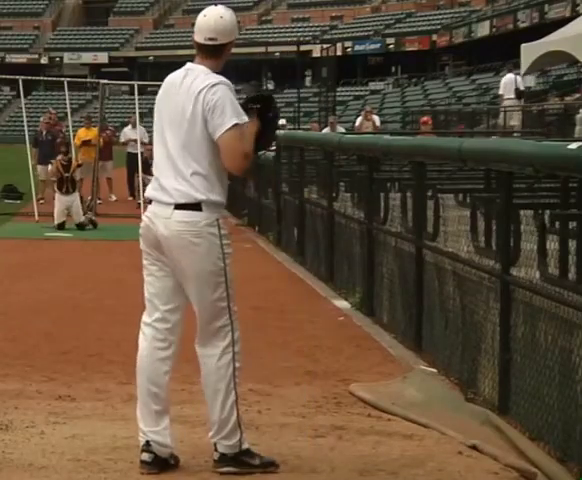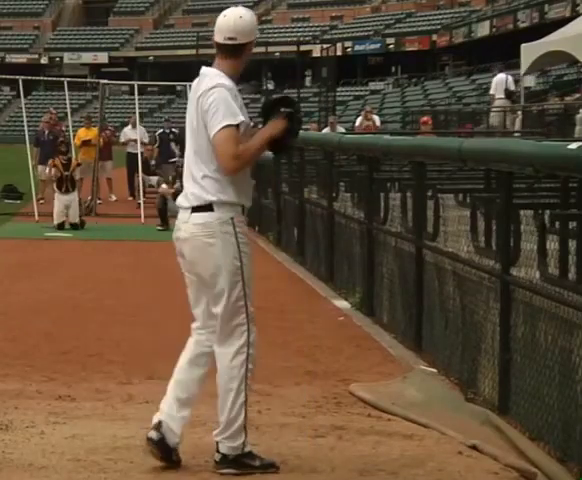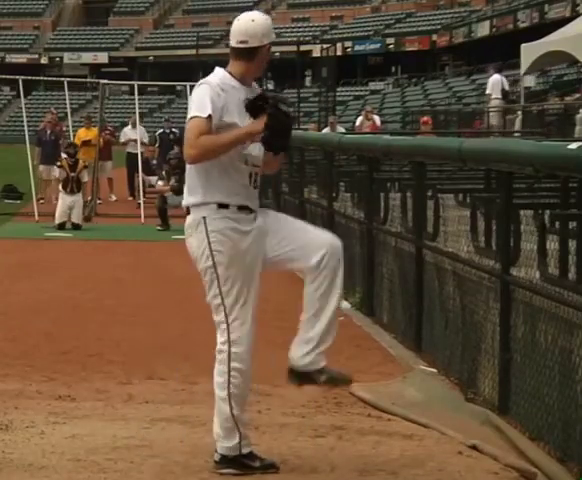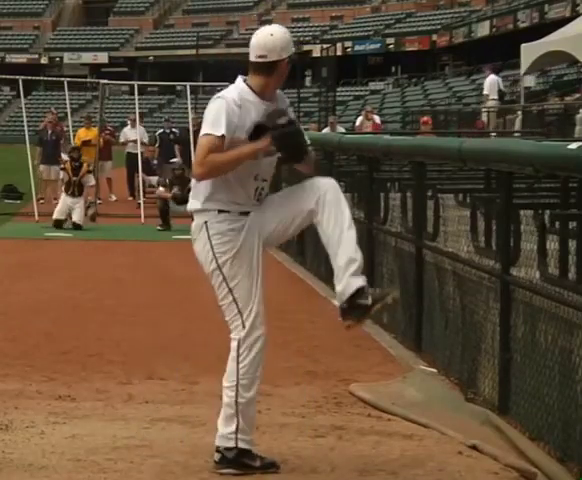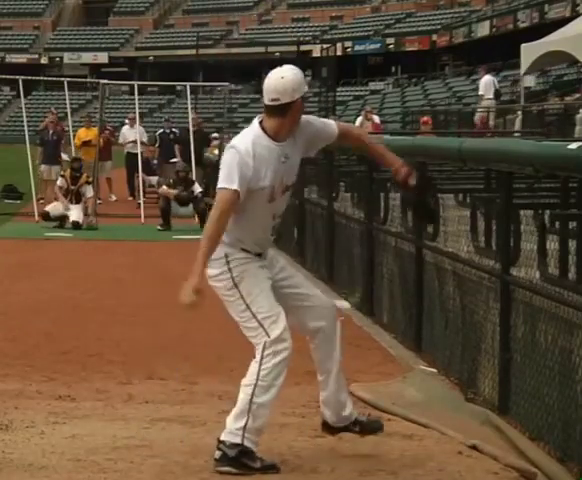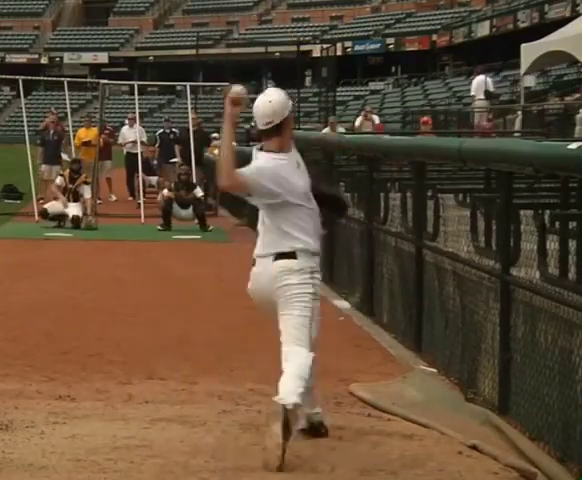
dt=0.3s
person 1, frame 1
left shoulder: (170, 83)
right shoulder: (216, 88)
right elbow: (236, 162)
left wrist: (238, 127)
right wrist: (252, 127)
left hip: (156, 216)
right hip: (196, 221)
left knee: (157, 331)
right knee: (218, 336)
person 1, frame 2
left shoulder: (204, 83)
right shoulder: (220, 90)
right elbow: (231, 161)
left wrist: (261, 137)
right wrist: (271, 131)
left hip: (191, 221)
right hip: (216, 222)
left knee: (206, 332)
right knee: (234, 335)
left ankle: (166, 428)
right ankle: (231, 449)
person 1, frame 3
left shoulder: (254, 95)
right shoulder: (210, 89)
left elbow: (269, 169)
right elbow: (193, 150)
right wrist: (247, 131)
left hip: (252, 219)
right hip: (215, 224)
left knee: (326, 250)
right knee: (235, 336)
left ankle: (305, 361)
person 1, frame 4
left shoulder: (278, 103)
right shoulder: (227, 102)
left elbow: (301, 163)
right elbow: (201, 167)
left wrist: (293, 147)
right wrist: (257, 147)
left hip: (255, 218)
right hip: (220, 228)
left knee: (324, 188)
right knee: (249, 332)
left ankle: (352, 294)
right ankle: (231, 448)
person 1, frame 5
left shoulder: (305, 130)
right shoulder: (245, 151)
left elbow: (348, 133)
right elbow: (218, 216)
left wrist: (392, 162)
right wrist: (196, 273)
left hip: (262, 255)
right hip: (230, 259)
left knee: (322, 318)
right knee: (276, 344)
left ankle: (338, 413)
right ankle: (235, 447)
person 1, frame 6
left shoulder: (280, 153)
right shoulder: (266, 169)
right elbow: (227, 180)
right wrist: (229, 122)
left hip: (267, 270)
right hip: (295, 270)
left knee: (298, 339)
right knee: (299, 350)
left ankle: (308, 416)
